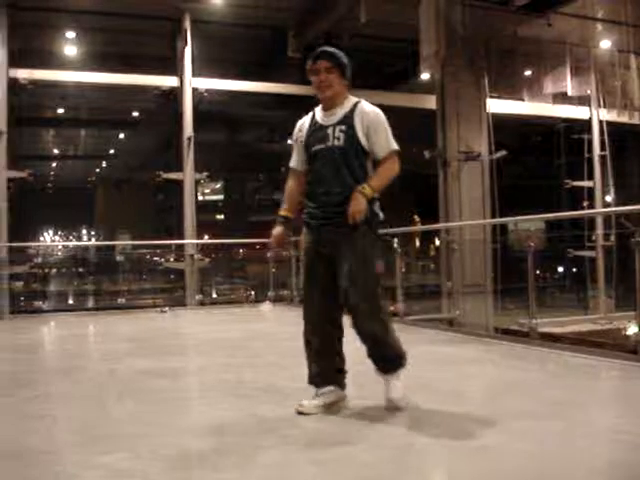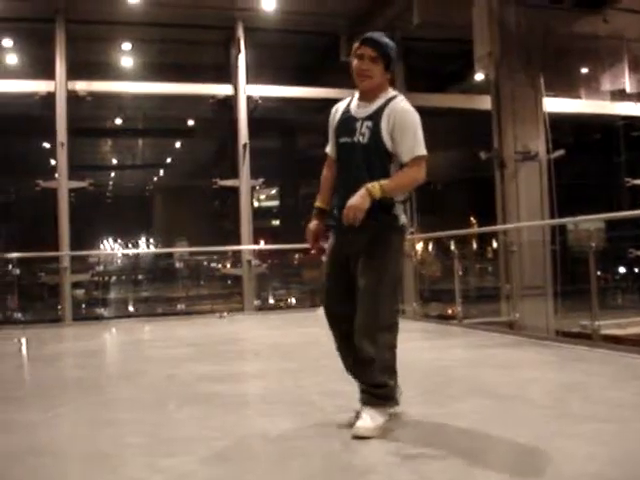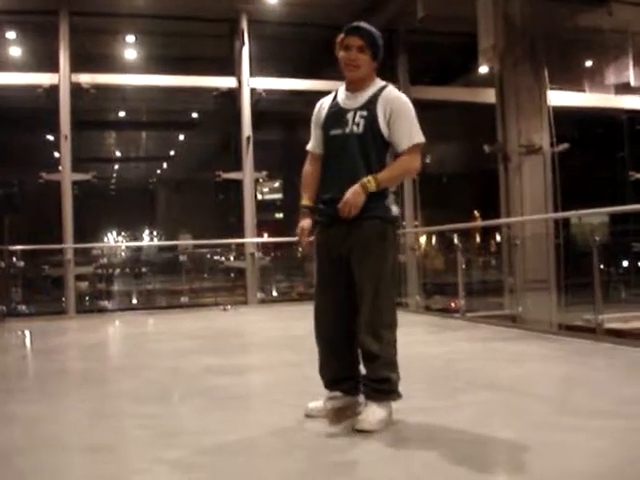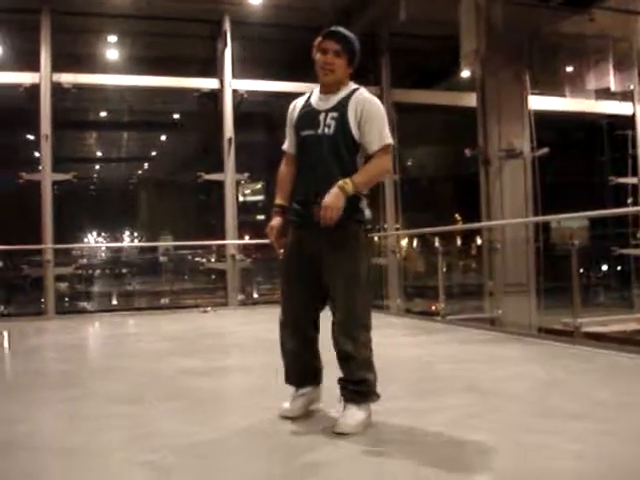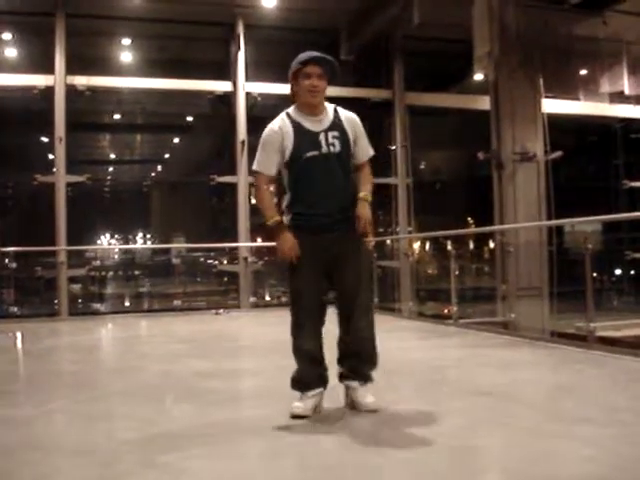
dt=0.7s
person 1, frame 1
left shoulder: (367, 115)
right shoulder: (304, 126)
left elbow: (391, 164)
right elbow: (298, 176)
left wrist: (364, 193)
right wrist: (284, 219)
left hip: (356, 223)
right hip: (316, 226)
left knee: (361, 300)
right knee: (317, 309)
left ankle: (391, 368)
right ankle: (328, 385)
person 1, frame 2
left shoulder: (399, 111)
right shoulder: (339, 111)
left elbow: (416, 170)
left wrist: (371, 191)
right wrist: (319, 213)
left hip: (381, 226)
right hip: (343, 226)
left knee: (374, 315)
right knee: (338, 309)
left ankle: (378, 401)
right ankle: (379, 387)
person 1, frame 3
left shoulder: (391, 101)
right shoulder: (325, 106)
left elbow: (412, 160)
left wrist: (366, 186)
right wrist: (307, 211)
left hip: (373, 221)
right hip: (329, 223)
left knee: (374, 312)
right knee: (330, 312)
left ankle: (379, 396)
right ankle: (343, 389)
person 1, frame 4
left shoulder: (364, 103)
right shoulder: (298, 107)
left elbow: (383, 162)
left wrist: (343, 189)
right wrist: (279, 210)
left hip: (345, 224)
right hip: (301, 224)
left knee: (350, 314)
right knee: (295, 311)
left ankle: (358, 398)
right ankle: (305, 385)
person 1, frame 5
left shoulder: (348, 120)
right shoulder: (279, 129)
left elbow: (362, 167)
right elbow: (262, 183)
left wrist: (363, 200)
right wrist: (279, 228)
left hip: (347, 231)
right hip: (303, 234)
left knee: (357, 307)
right knee: (306, 313)
left ankle: (357, 381)
right ankle: (310, 387)
